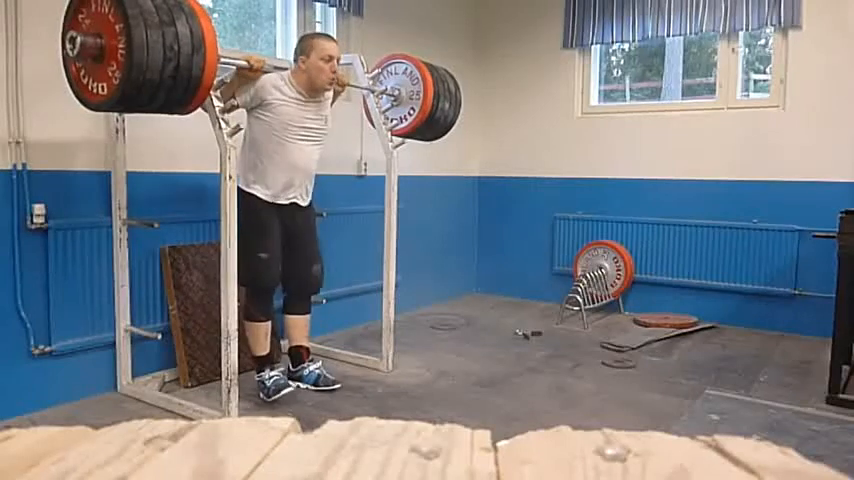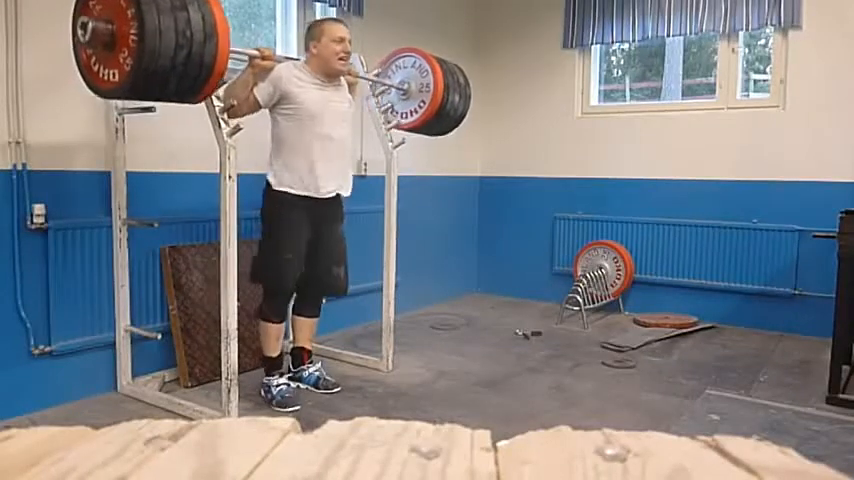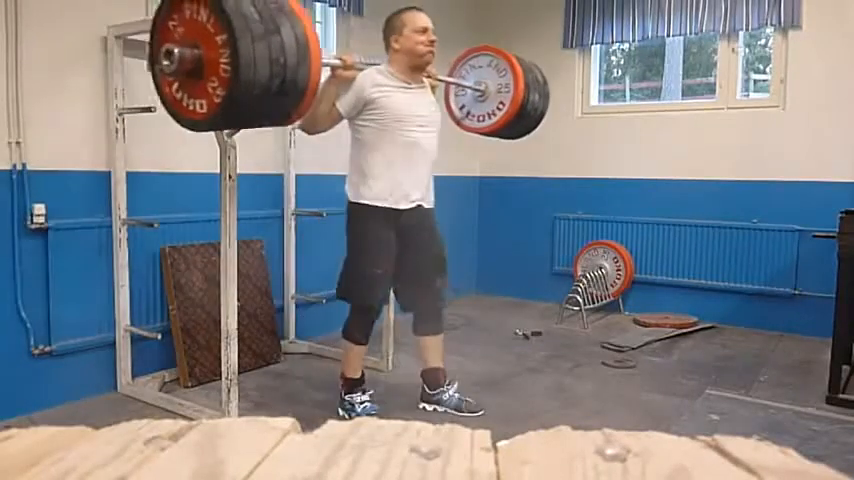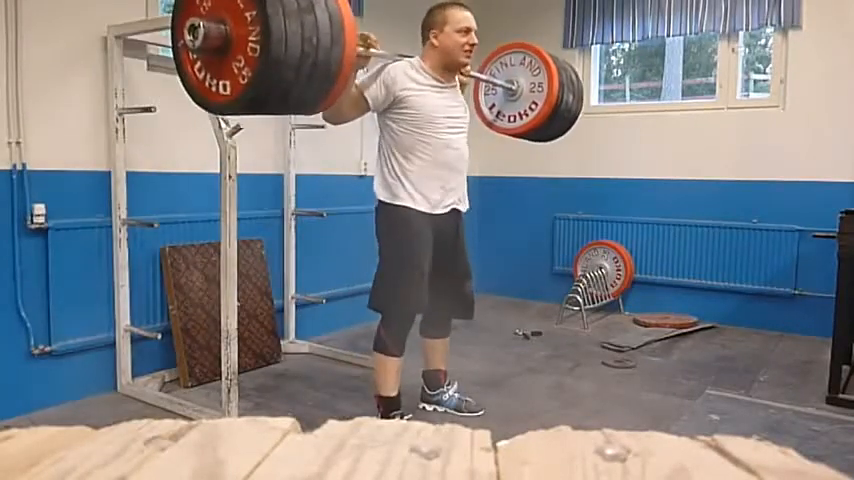
dt=1s
person 1, frame 1
left shoulder: (324, 96)
right shoulder: (267, 86)
left wrist: (337, 92)
right wrist: (241, 75)
left hip: (300, 203)
right hip: (260, 201)
left knee: (302, 285)
right knee: (262, 286)
left ankle: (302, 364)
right ankle: (266, 372)
person 1, frame 2
left shoulder: (344, 86)
right shoulder: (285, 77)
right elbow: (232, 107)
right wrist: (254, 70)
left hip: (329, 199)
right hip: (290, 197)
left knee: (316, 284)
right knee: (280, 285)
left ankle: (302, 363)
right ankle: (273, 376)
person 1, frame 3
left shoulder: (426, 88)
right shoulder: (368, 84)
right elbow: (311, 124)
right wrist: (334, 80)
left hip: (418, 209)
right hip: (374, 209)
left knee: (428, 299)
right knee: (367, 304)
left ankle: (436, 388)
right ankle: (351, 393)
person 1, frame 4
left shoulder: (453, 85)
right shoulder: (396, 76)
right elbow: (335, 114)
right wrist: (350, 67)
left hip: (449, 212)
right hip: (406, 212)
left knee: (444, 303)
right knee: (400, 310)
left ankle: (436, 389)
right ankle: (389, 413)
